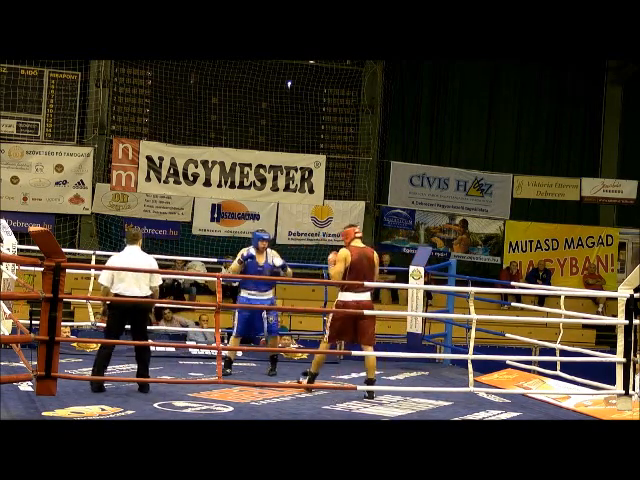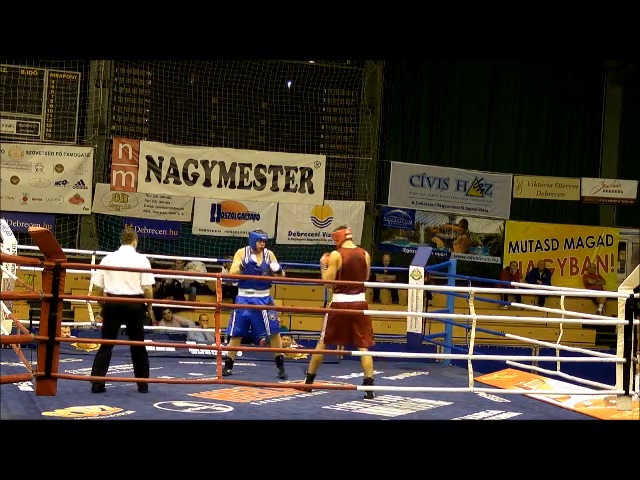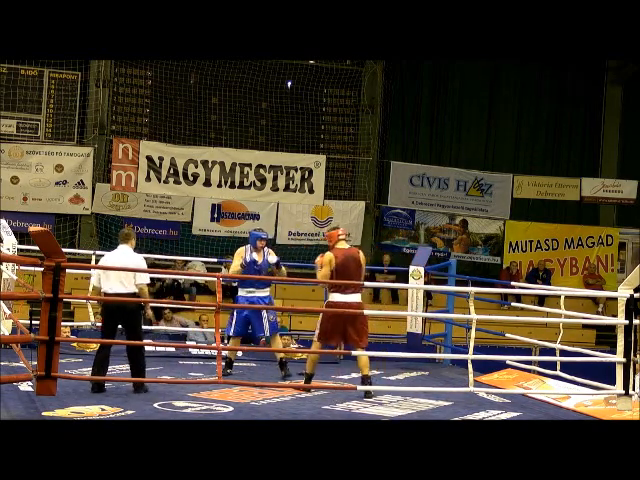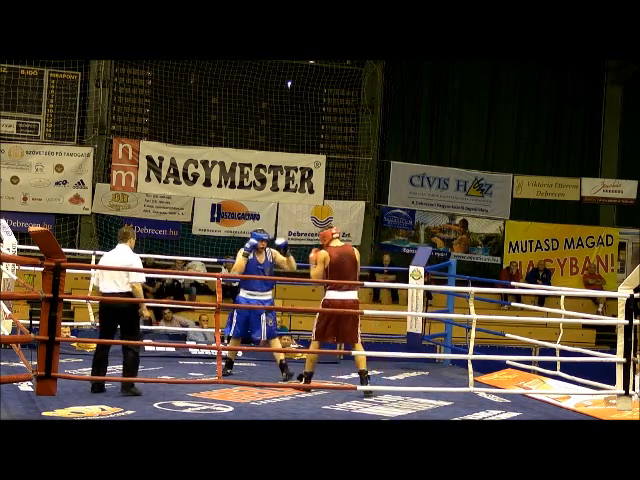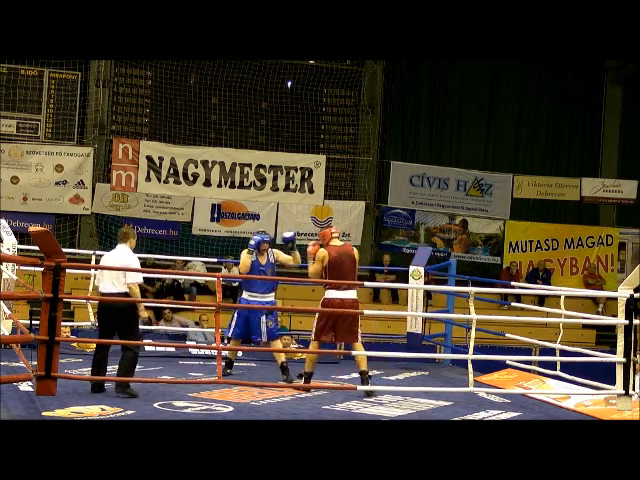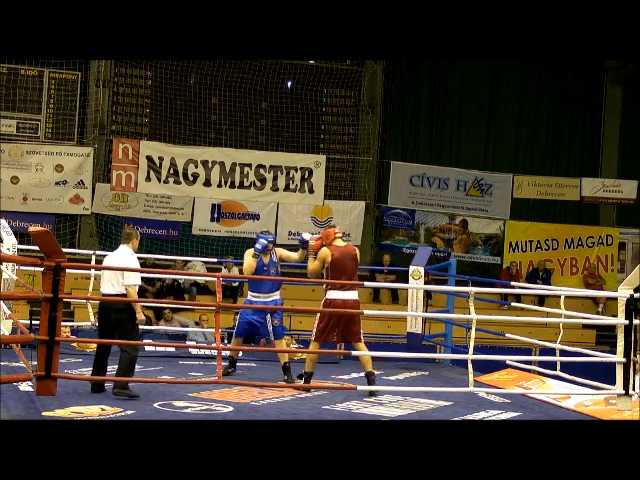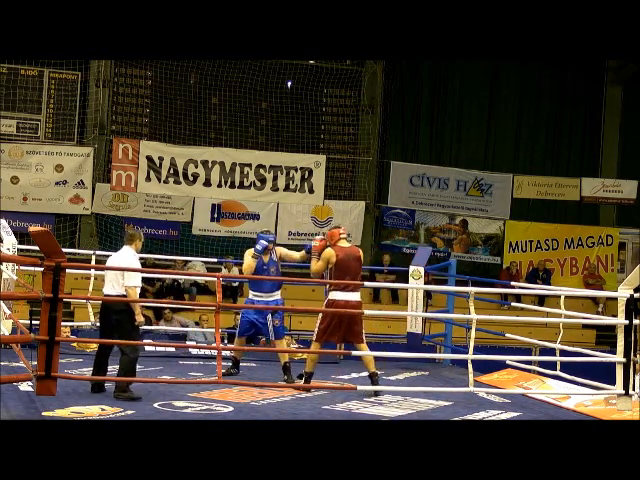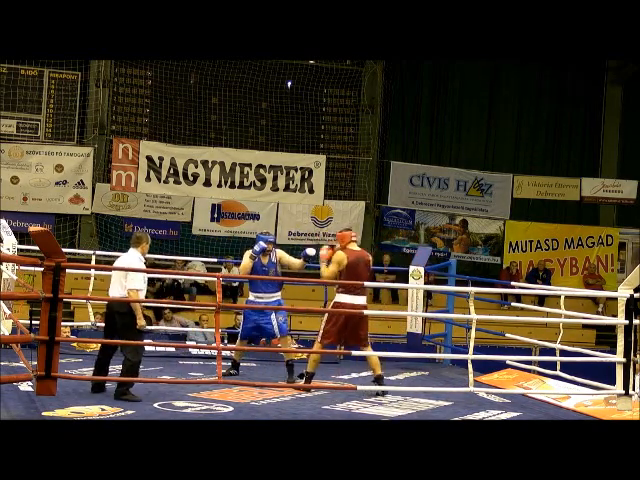
dt=0.1s
person 1, frame 1
left shoulder: (344, 252)
right shoulder: (373, 254)
left elbow: (336, 279)
right elbow: (374, 280)
left wrist: (331, 264)
left hip: (346, 301)
right hip: (366, 301)
left knee: (326, 341)
right knee: (368, 345)
left ankle: (310, 378)
right ankle: (370, 387)
person 1, frame 2
left shoulder: (336, 255)
right shoulder: (365, 254)
left elbow: (328, 282)
right elbow: (365, 279)
left wrist: (324, 266)
left hip: (340, 303)
right hip: (360, 302)
left knee: (323, 342)
right knee: (364, 346)
left ankle: (308, 380)
right ankle: (369, 386)
person 1, frame 3
left shoulder: (330, 255)
right shoulder: (359, 254)
left elbow: (323, 281)
left wrist: (319, 266)
left hip: (335, 302)
right hip: (356, 303)
left knee: (318, 341)
right knee: (360, 345)
left ankle: (307, 380)
right ankle: (366, 383)
person 1, frame 4
left shoulder: (325, 254)
right shoulder: (354, 251)
left elbow: (316, 279)
left wrist: (312, 262)
left hip: (332, 300)
right hip: (352, 300)
left knee: (316, 340)
right knee: (356, 342)
left ankle: (306, 380)
right ankle: (364, 380)
person 1, frame 5
left shoulder: (323, 252)
right shoulder: (353, 250)
left elbow: (313, 276)
left wrist: (310, 256)
left hip: (331, 299)
right hip: (351, 299)
left knee: (315, 340)
right knee: (355, 341)
left ankle: (306, 380)
right ankle: (365, 379)
person 1, frame 6
left shoulder: (326, 251)
right shoulder: (355, 251)
left elbow: (312, 273)
left wrist: (312, 252)
left hip: (333, 300)
right hip: (352, 300)
left knee: (316, 340)
right knee: (358, 341)
left ankle: (306, 380)
right ankle: (371, 380)
person 1, frame 7
left shoulder: (330, 251)
right shoulder: (358, 252)
left elbow: (315, 273)
left wrist: (315, 253)
left hip: (336, 300)
right hip: (355, 301)
left knee: (317, 341)
right knee: (360, 343)
left ankle: (306, 380)
right ankle: (375, 380)
person 1, frame 8
left shoulder: (340, 255)
right shoulder: (367, 256)
left elbow: (326, 278)
left wrist: (323, 260)
left hip: (342, 303)
right hip: (360, 305)
left knee: (320, 342)
right knee: (365, 346)
left ankle: (307, 380)
right ankle: (380, 382)
person 2, frame 1
left shoulder: (115, 259)
right shoulder: (149, 260)
left elbow: (105, 287)
right elbow: (155, 289)
left wrist: (104, 304)
right wrist: (151, 305)
left hip: (119, 303)
right hip: (140, 304)
left knee: (108, 342)
right knee: (142, 344)
left ankle: (96, 382)
right ankle: (144, 384)
person 2, frame 2
left shoulder: (108, 258)
right shoulder: (141, 259)
left elbow: (98, 287)
right elbow: (147, 288)
left wrist: (101, 305)
right wrist: (149, 307)
left hip: (113, 303)
right hip: (134, 303)
left knee: (106, 343)
right knee: (138, 344)
left ankle: (97, 383)
right ankle: (143, 384)
person 2, frame 3
left shoulder: (106, 257)
right shoulder: (137, 259)
left elbow: (96, 286)
right elbow: (142, 287)
left wrist: (103, 303)
right wrist: (147, 307)
left hip: (109, 301)
right hip: (130, 302)
left knee: (105, 343)
right knee: (135, 343)
left ankle: (97, 383)
right ankle: (139, 383)
person 2, frame 4
left shoulder: (105, 257)
right shoulder: (132, 257)
left elbow: (97, 285)
right elbow: (135, 285)
right wrist: (143, 307)
left hip: (106, 301)
right hip: (125, 301)
left knee: (103, 342)
right knee: (132, 343)
left ankle: (97, 383)
right ankle: (128, 385)
person 2, frame 5
left shoulder: (106, 256)
right shoulder: (130, 257)
left elbow: (99, 284)
right elbow: (133, 286)
right wrist: (141, 309)
left hip: (105, 301)
right hip: (123, 302)
left knee: (103, 343)
right knee: (131, 344)
left ankle: (97, 384)
right ankle: (122, 383)
person 2, frame 6
left shoulder: (109, 257)
right shoulder: (130, 258)
right elbow: (130, 288)
right wrist: (139, 311)
left hip: (106, 302)
right hip: (122, 304)
left knee: (104, 344)
right knee: (130, 346)
left ankle: (97, 383)
right ankle: (121, 385)
person 2, frame 7
left shoulder: (114, 257)
right shoulder: (132, 260)
right elbow: (130, 290)
right wrist: (138, 313)
left hip: (108, 302)
right hip: (122, 305)
left knee: (105, 345)
right knee: (131, 347)
left ankle: (97, 384)
right ankle: (122, 388)
person 2, frame 8
left shoulder: (121, 259)
right shoulder: (136, 263)
right elbow: (132, 293)
right wrist: (139, 317)
left hip: (113, 305)
right hip: (126, 308)
left knee: (108, 346)
right knee: (134, 350)
left ankle: (98, 383)
right ankle: (123, 390)
person 3, frame 1
left shoulder: (273, 254)
right shoulder: (245, 252)
left elbow: (289, 275)
right elbow: (231, 272)
left wrist: (283, 267)
right wrist: (242, 259)
left hip: (266, 299)
right hip: (246, 299)
left knee: (273, 332)
right knee: (238, 333)
left ankle: (273, 362)
right ankle: (228, 365)
person 3, frame 2
left shoulder: (269, 254)
right shoulder: (242, 252)
left elbow: (281, 278)
right elbow: (231, 275)
left wrist: (278, 270)
right wrist: (243, 264)
left hip: (264, 298)
right hip: (244, 298)
left knee: (274, 331)
right knee: (236, 334)
left ankle: (280, 364)
right ankle: (228, 365)
person 3, frame 3
left shoulder: (269, 253)
right shoulder: (241, 252)
left elbow: (283, 275)
right elbow: (232, 274)
left wrist: (278, 264)
right wrist: (244, 262)
left hip: (263, 298)
right hip: (244, 298)
left knee: (273, 332)
right knee: (236, 334)
left ankle: (283, 367)
right ankle: (228, 366)
person 3, frame 4
left shoulder: (272, 253)
right shoulder: (244, 251)
left elbow: (292, 268)
right elbow: (237, 270)
left wrist: (286, 251)
right wrist: (247, 252)
left hip: (265, 301)
right hip: (245, 299)
left knee: (272, 336)
right knee: (236, 334)
left ankle: (284, 369)
right ankle: (228, 366)
person 3, frame 5
left shoulder: (274, 253)
right shoulder: (246, 252)
left elbow: (295, 262)
right elbow: (243, 269)
left wrist: (291, 246)
right wrist: (251, 249)
left hip: (267, 302)
right hip: (247, 301)
left knee: (273, 337)
right knee: (235, 335)
left ankle: (285, 371)
right ankle: (228, 366)
person 3, frame 6
left shoulder: (278, 252)
right shoulder: (250, 253)
left elbow: (298, 257)
right elbow: (247, 271)
left wrist: (303, 247)
right wrist: (257, 252)
left hip: (272, 301)
right hip: (252, 301)
left knee: (278, 336)
right knee: (238, 333)
left ankle: (287, 371)
right ankle: (231, 365)
person 3, frame 7
left shoulder: (278, 251)
right shoulder: (251, 252)
left elbow: (298, 256)
right elbow: (246, 272)
left wrist: (307, 251)
right wrist: (256, 252)
left hip: (273, 301)
right hip: (253, 301)
left knee: (278, 336)
right knee: (241, 334)
left ankle: (287, 372)
right ankle: (235, 366)
person 3, frame 8
left shoulder: (278, 254)
right shoulder: (250, 253)
left elbow: (297, 265)
right elbow: (243, 272)
left wrist: (305, 258)
right wrist: (255, 254)
left hip: (274, 302)
right hip: (254, 302)
left knee: (283, 334)
right knee: (243, 337)
left ankle: (290, 370)
right ankle: (234, 367)
